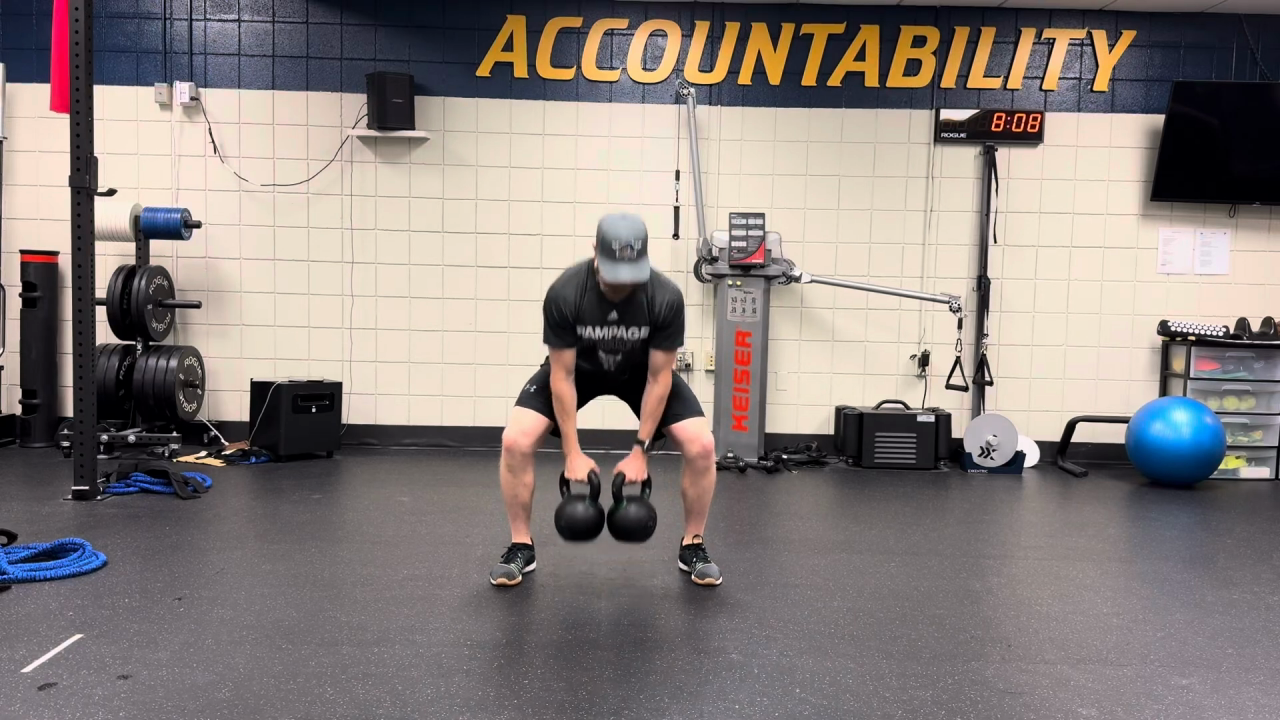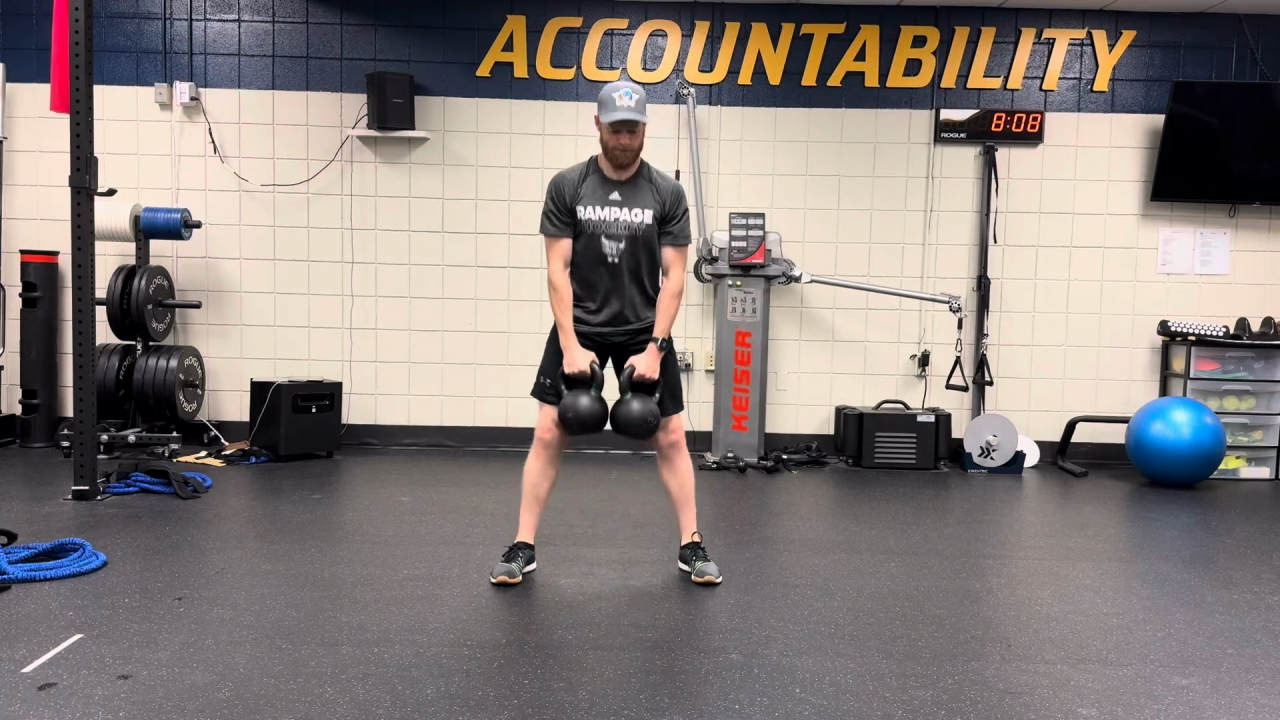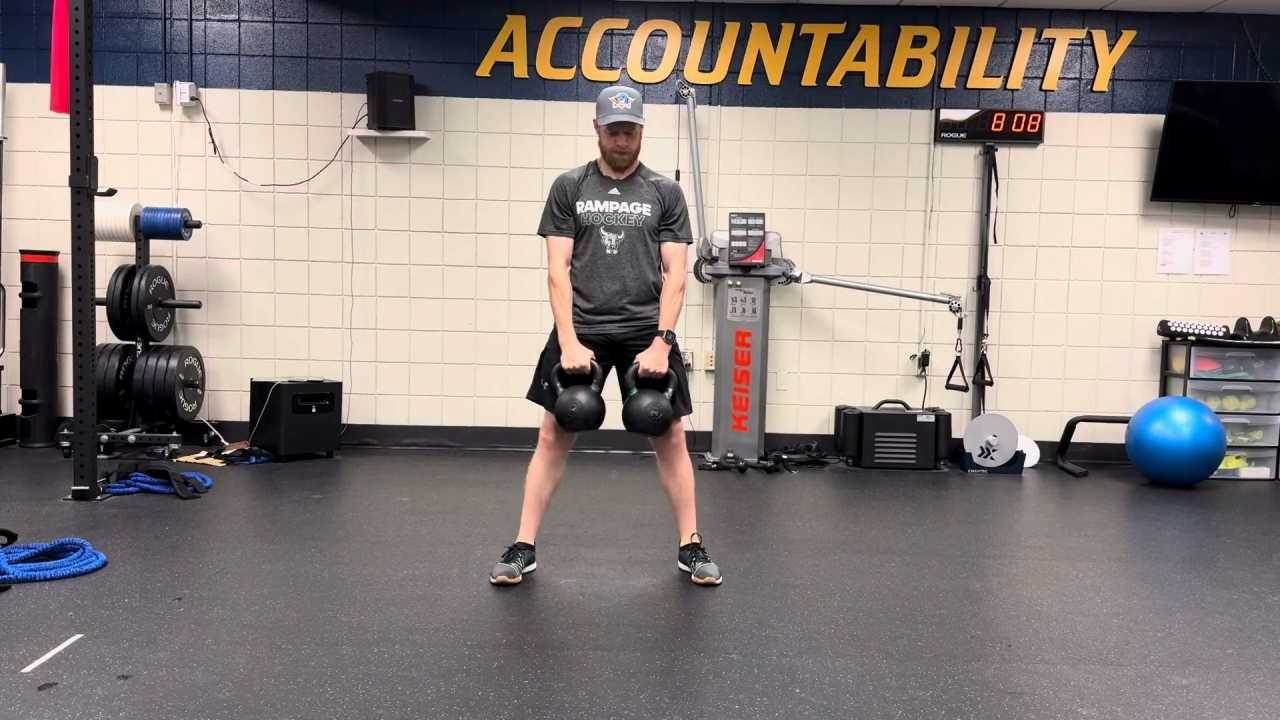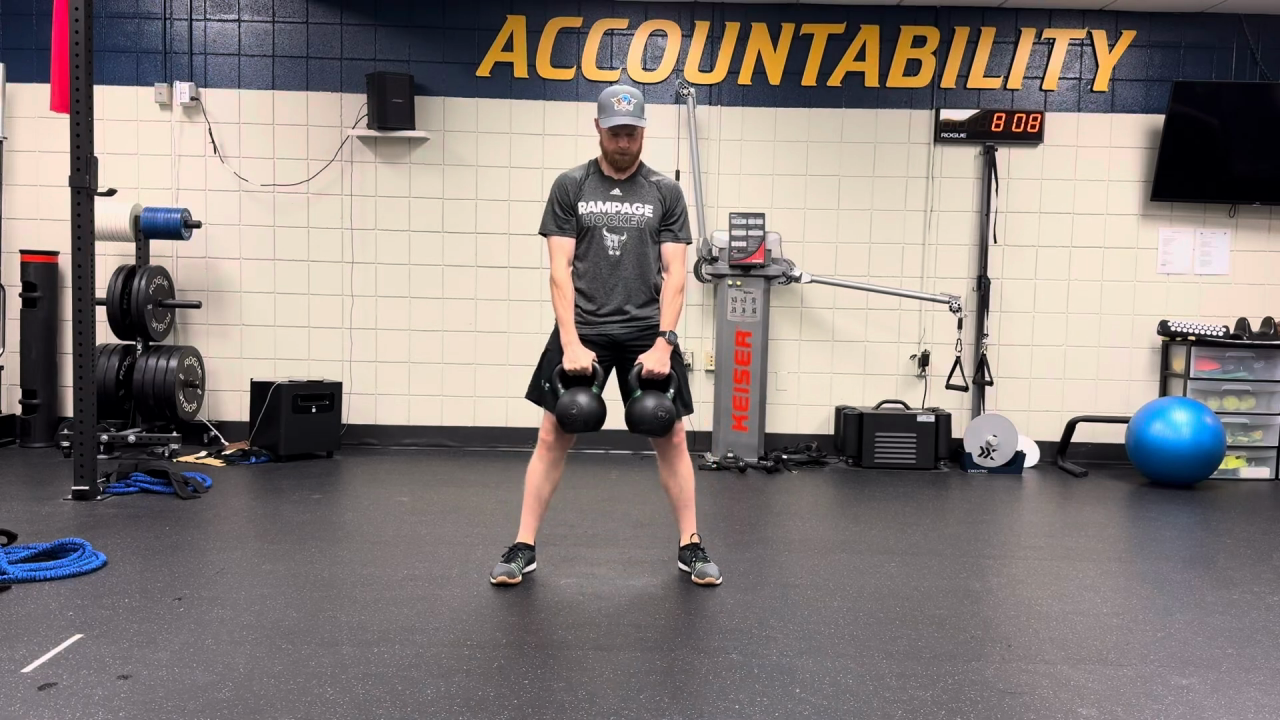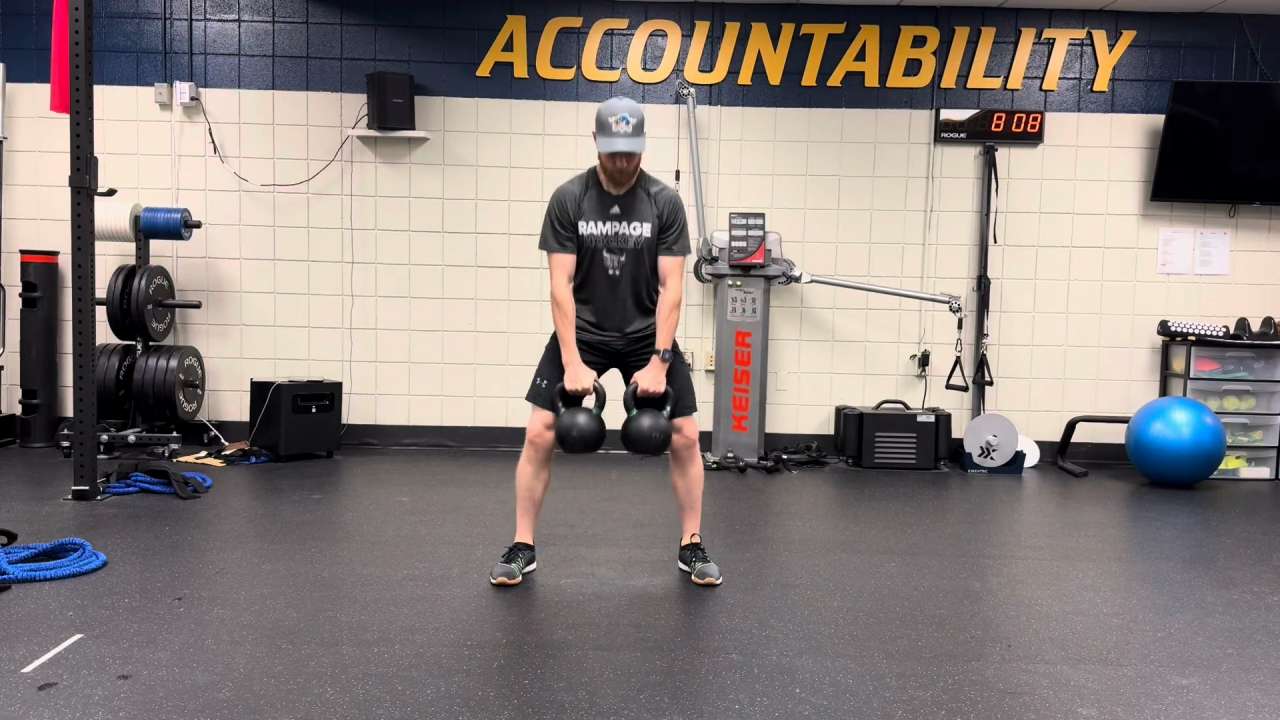
dt=0.3s
person 1, frame 1
left shoulder: (666, 297)
right shoulder: (565, 292)
left elbow: (659, 377)
right elbow: (562, 377)
left wrist: (640, 451)
right wrist: (573, 454)
left hip: (641, 369)
right hip: (578, 366)
left knee: (700, 445)
right knee: (516, 441)
left ankle: (692, 547)
right ankle: (521, 547)
person 1, frame 2
left shoulder: (667, 192)
right shoulder: (567, 186)
left elbow: (674, 276)
right elbow: (558, 270)
left wrist: (655, 349)
right wrist: (569, 347)
left hip: (643, 331)
right hip: (580, 329)
left knee: (670, 439)
right knee: (549, 437)
left ankle: (691, 546)
right ankle: (522, 548)
person 1, frame 3
left shoulder: (666, 192)
right shoulder: (568, 187)
left elbow: (675, 273)
right elbow: (558, 269)
left wrist: (663, 340)
right wrist: (568, 340)
left hip: (646, 333)
right hip: (581, 333)
left knee: (671, 439)
right knee: (553, 439)
left ankle: (691, 546)
right ankle: (523, 547)
person 1, frame 4
left shoulder: (666, 192)
right shoulder: (570, 186)
left elbow: (674, 273)
right elbow: (561, 269)
left wrist: (664, 342)
right wrist: (571, 342)
left hip: (646, 333)
right hip: (583, 331)
left knee: (671, 439)
right knee: (552, 439)
left ankle: (690, 545)
right ankle: (523, 547)
person 1, frame 5
left shoulder: (666, 202)
right shoulder: (568, 199)
left elbow: (671, 288)
right elbow: (561, 285)
left wrist: (658, 361)
right wrist: (572, 362)
left hip: (646, 337)
right hip: (583, 335)
left knee: (685, 438)
right knee: (539, 435)
left ankle: (691, 546)
right ankle: (523, 547)
